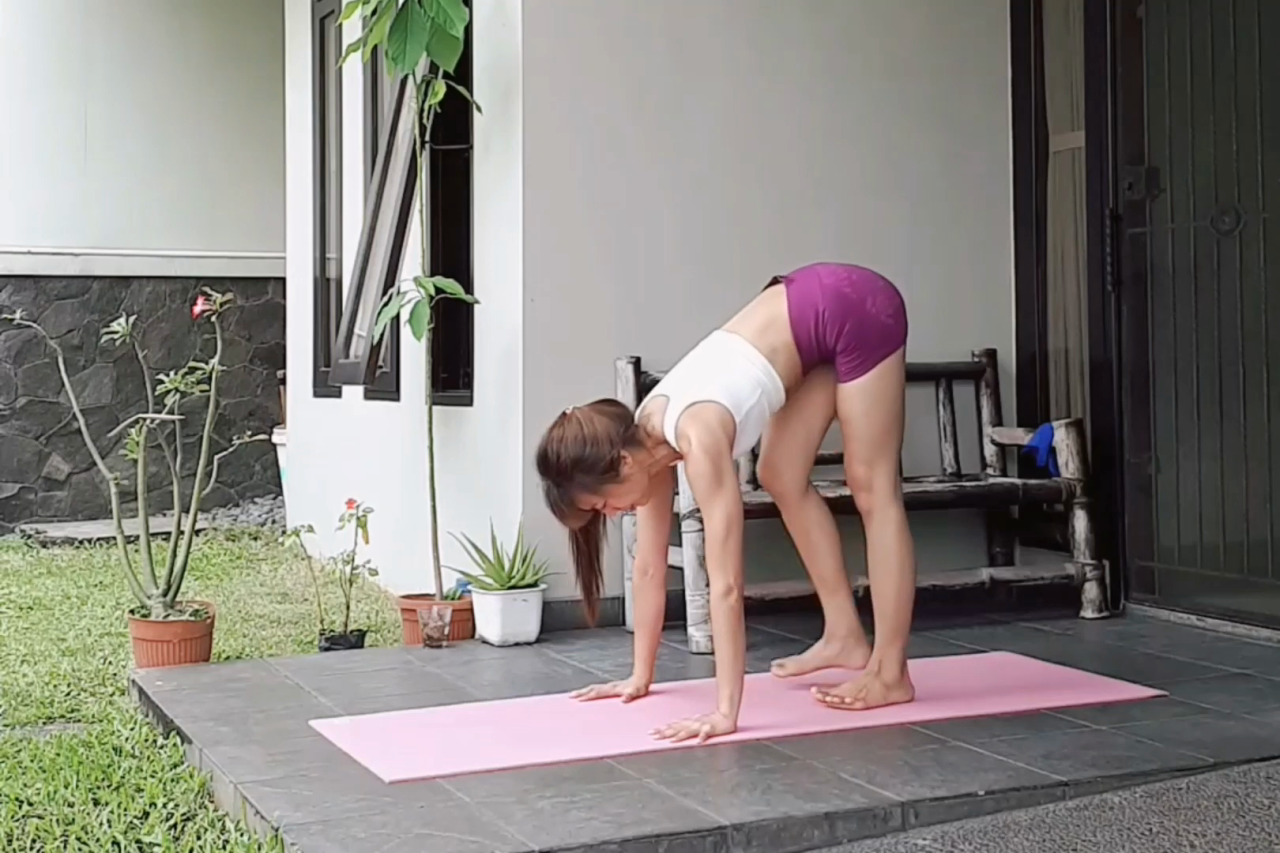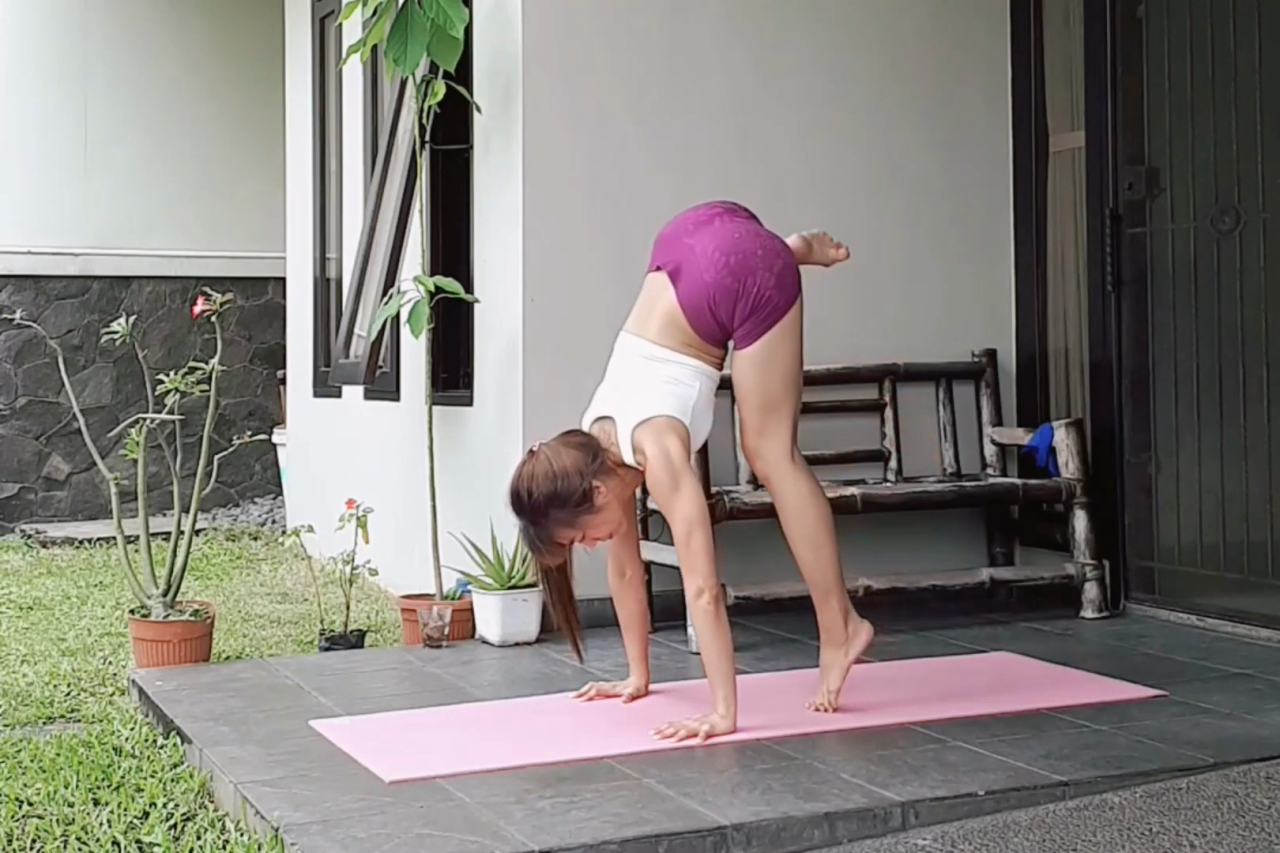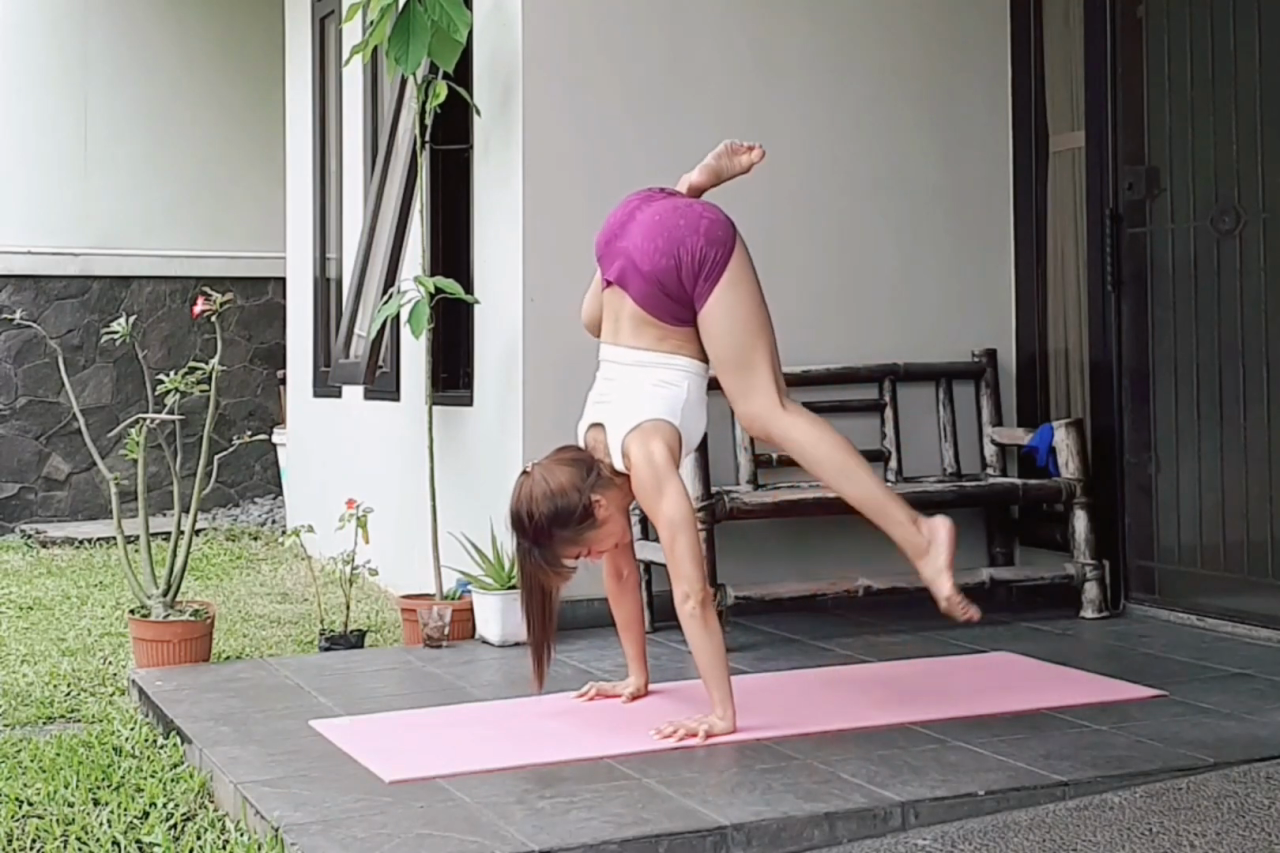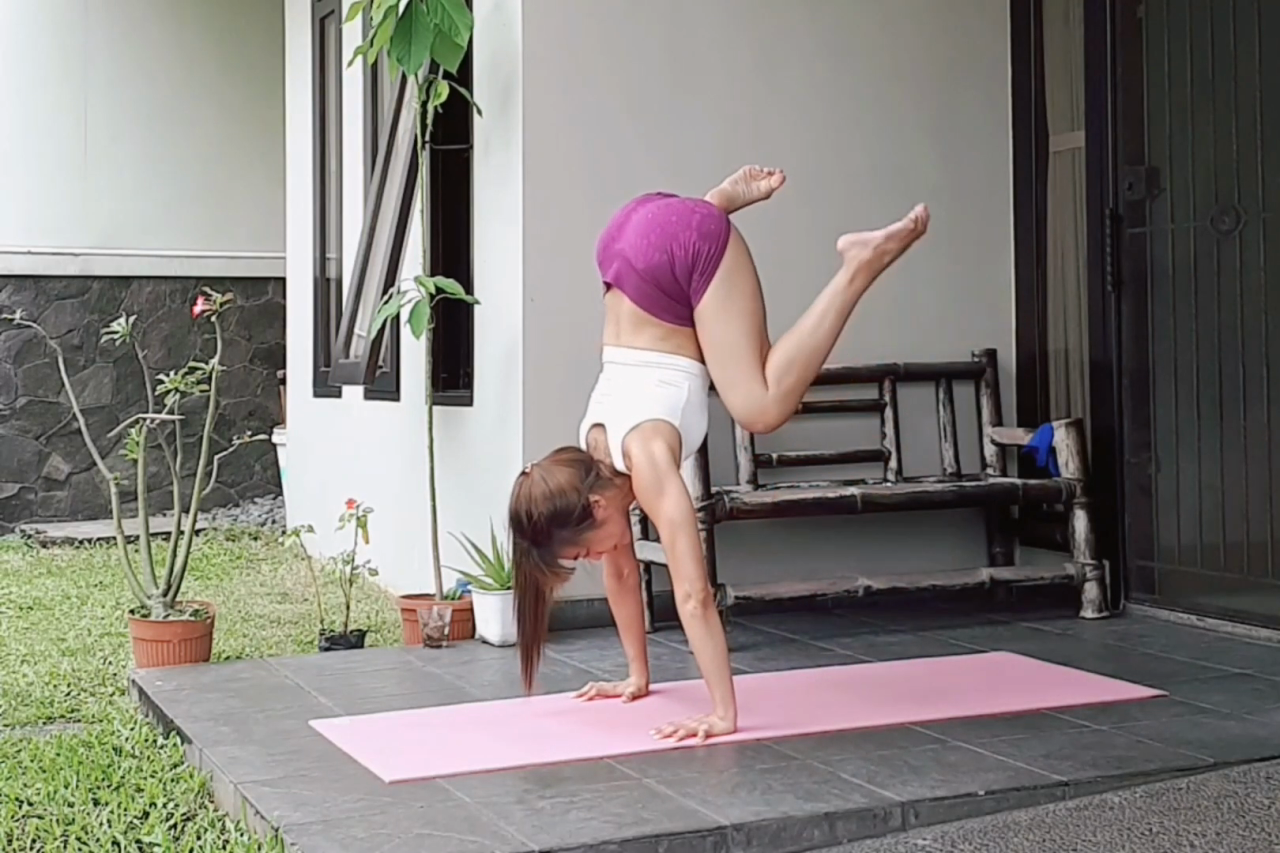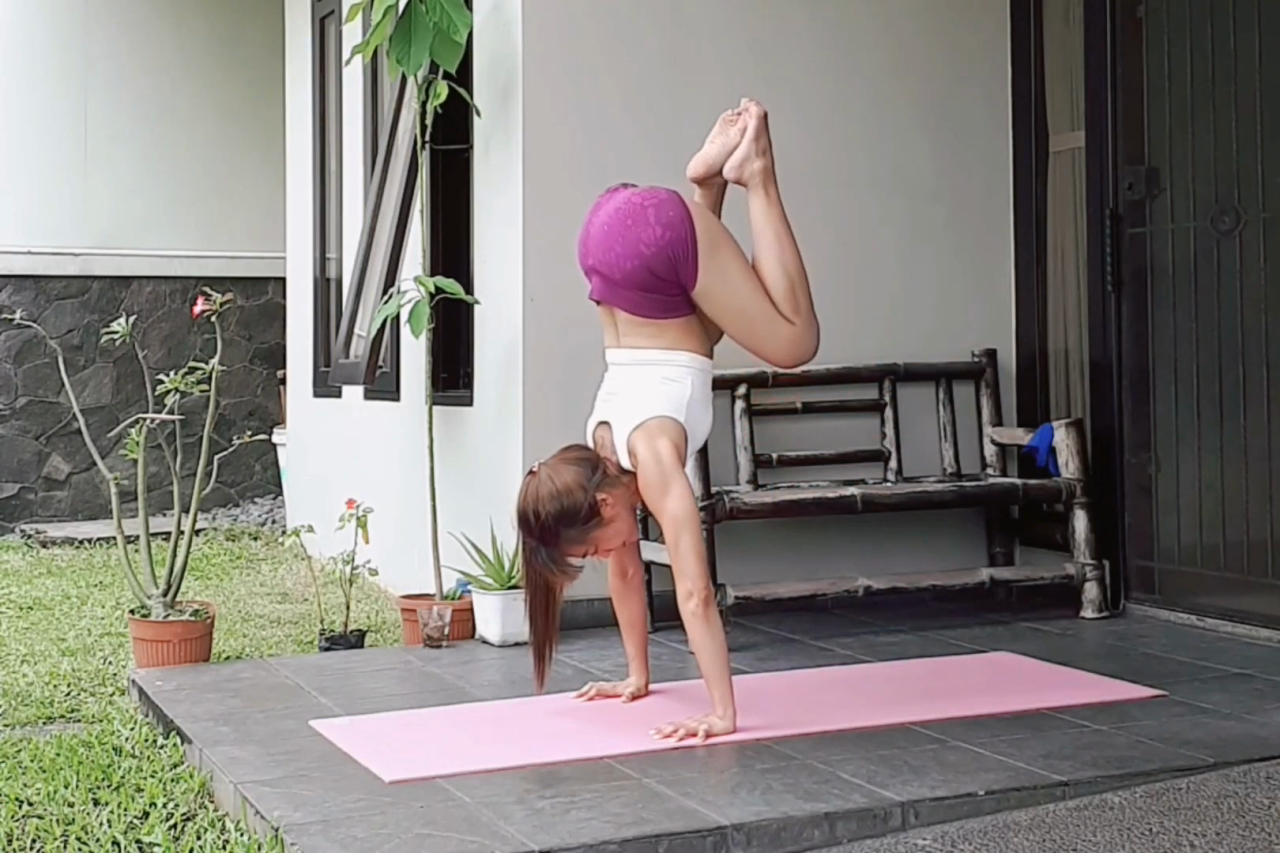
dt=1s
person 1, frame 1
left shoulder: (695, 435)
right shoulder: (646, 435)
left elbow: (725, 584)
right elbow: (649, 566)
left wrist: (726, 712)
right wrist: (640, 676)
left hip: (854, 307)
right hip: (813, 307)
left knee: (870, 487)
right knee: (782, 481)
left ankle: (891, 673)
right ankle: (845, 634)
person 1, frame 2
left shoulder: (651, 448)
right shoulder: (596, 447)
left elbow: (702, 589)
right elbow: (624, 569)
left wrist: (724, 712)
right wrist: (638, 676)
left hip: (744, 269)
left knee: (772, 457)
left ankle: (840, 628)
right ankle: (790, 247)
person 1, frame 3
left shoulder: (640, 458)
right shoulder: (588, 462)
left elbow: (691, 594)
right elbow: (619, 572)
left wrist: (720, 713)
right wrist: (634, 677)
left knee: (769, 415)
left ankle: (918, 539)
person 1, frame 4
left shoulder: (644, 458)
right shoulder: (594, 456)
left elbow: (694, 596)
right elbow: (621, 573)
left wrist: (724, 713)
right wrist: (638, 677)
left ankle: (862, 261)
right ankle: (720, 201)
person 1, frame 5
left shoulder: (648, 455)
right shoulder: (603, 459)
left elbow: (695, 593)
right elbow: (627, 571)
left wrist: (723, 713)
right wrist: (637, 677)
left ankle: (751, 174)
